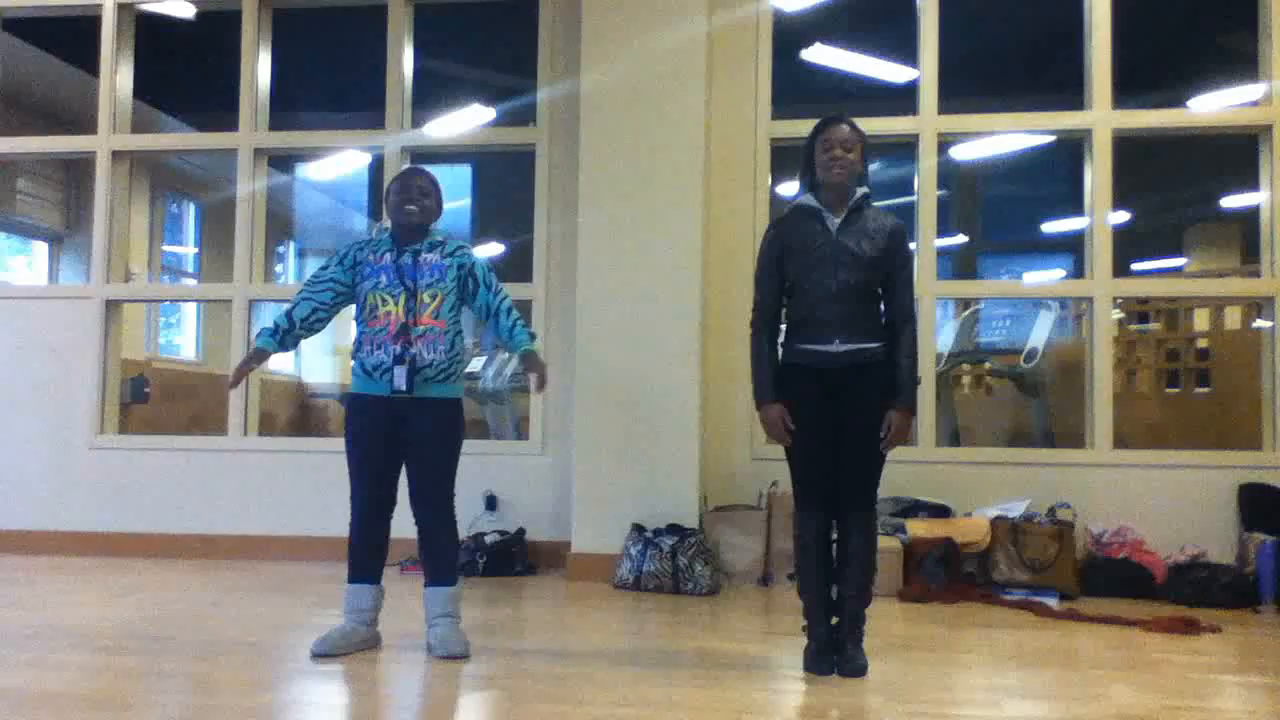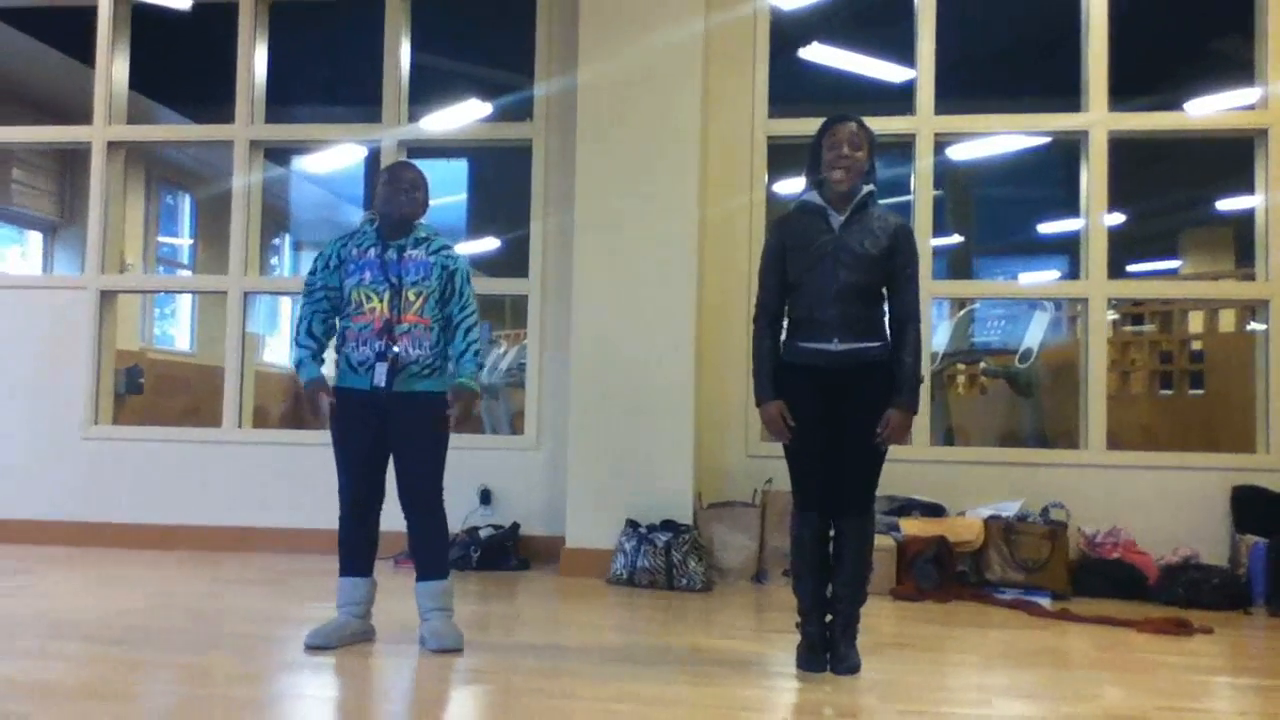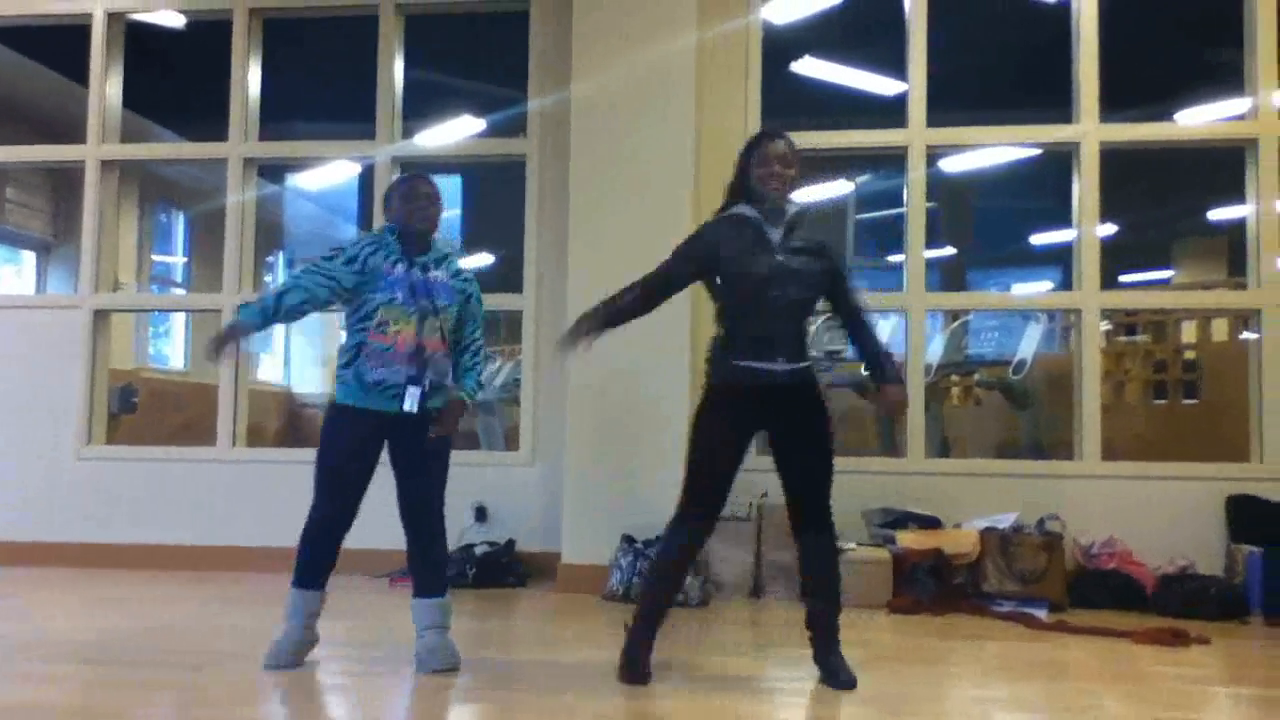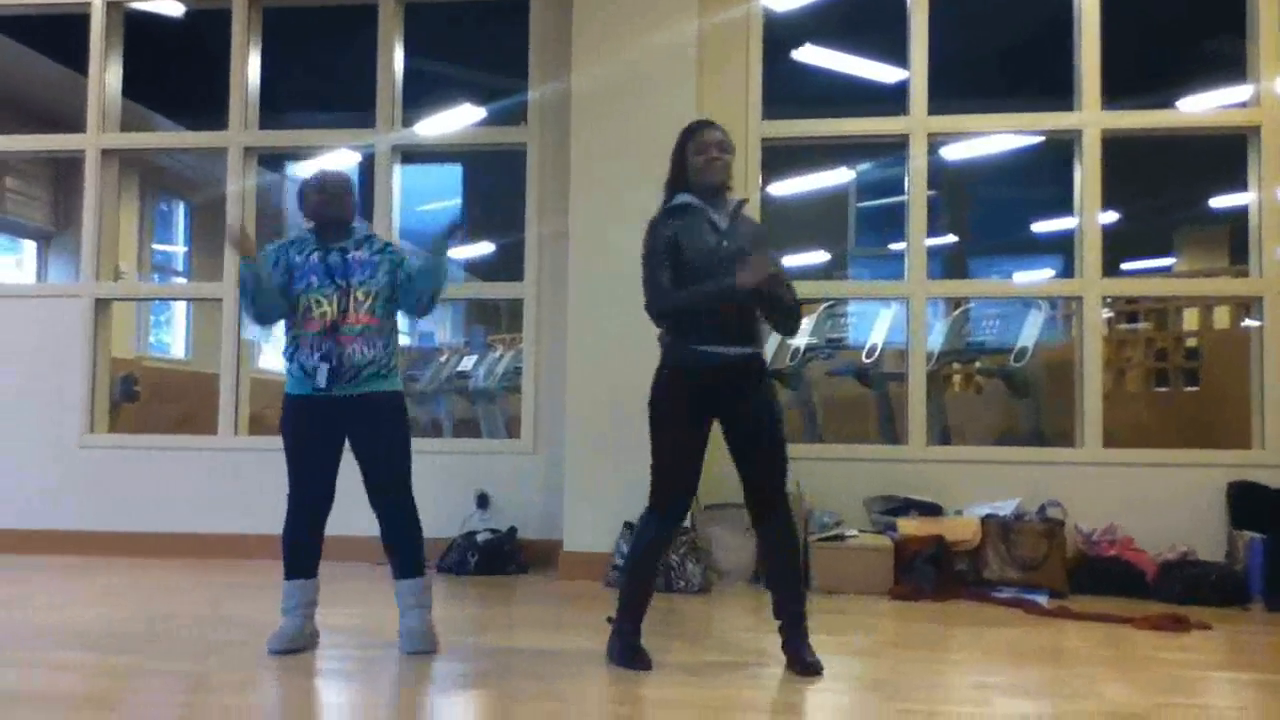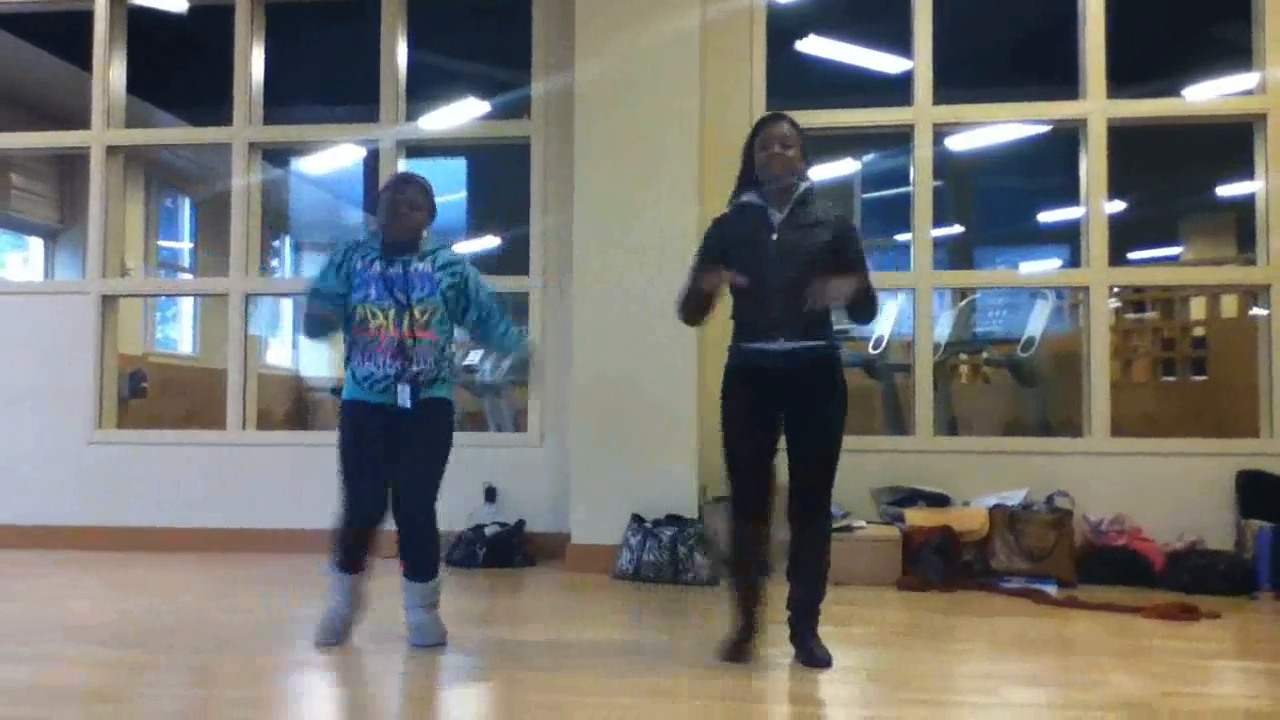
dt=1s
person 1, frame 1
left shoulder: (886, 230)
right shoulder: (785, 230)
left elbow: (902, 320)
right elbow: (765, 320)
left wrist: (904, 400)
right wrist: (766, 396)
left hip: (867, 379)
right hip: (804, 379)
left knee: (858, 508)
right knee: (812, 507)
left ankle: (850, 635)
right ankle: (819, 633)
person 1, frame 2
left shoulder: (892, 230)
right shoulder: (789, 227)
left elbow: (906, 320)
right elbow: (767, 316)
left wrist: (905, 398)
right wrist: (766, 392)
left hip: (867, 378)
right hip: (803, 377)
left knee: (854, 506)
right knee: (810, 505)
left ankle: (844, 633)
right ankle: (811, 630)
person 1, frame 3
left shoulder: (814, 249)
right shoulder: (720, 237)
left elbow: (853, 321)
right elbow: (653, 290)
left wrist: (887, 375)
right wrist: (600, 317)
left hip: (796, 391)
right hip: (733, 389)
left knee: (815, 521)
right knee: (696, 518)
left ankle: (826, 646)
right ankle: (639, 641)
person 1, frame 4
left shoulder: (754, 230)
right shoulder: (669, 227)
left elbow: (790, 320)
right elbow: (660, 306)
left wrist: (770, 284)
right wrist: (733, 284)
left hip: (747, 377)
right hip: (686, 376)
left knee: (771, 504)
right knee: (668, 505)
left ankle: (795, 636)
right ankle: (625, 630)
person 1, frame 5
left shoulder: (832, 224)
right shoulder: (728, 227)
left elbow: (867, 309)
right elbow: (689, 312)
left wrist: (852, 288)
right wrist: (703, 286)
left hip: (815, 373)
right hip: (749, 373)
left knee: (811, 503)
right knee: (749, 499)
left ankle: (805, 628)
right ankle: (747, 621)
person 2, frame 1
left shoulder: (460, 260)
right shoulder: (359, 256)
left elbow: (496, 304)
right elbow: (315, 301)
left wrist: (526, 348)
right wrist: (268, 342)
left hip: (437, 401)
right hip: (371, 400)
left knee: (435, 508)
right knee: (368, 508)
left ankle: (444, 621)
right ankle: (360, 620)
person 2, frame 2
left shoulder: (444, 257)
right shoulder: (343, 251)
left elbow: (464, 321)
right elbow: (316, 310)
left wrist: (465, 379)
right wrist: (309, 369)
left hip: (422, 396)
right hip: (355, 394)
left knee: (423, 501)
right knee: (357, 501)
left ankle: (436, 614)
right ankle: (353, 613)
person 2, frame 3
left shoulder: (458, 277)
right shoulder: (364, 257)
left elbow: (472, 346)
right elbow: (306, 287)
left wrist: (462, 395)
right wrist: (250, 317)
left hip: (426, 414)
right hip: (356, 408)
left knee: (425, 520)
right knee: (330, 514)
left ankle: (433, 632)
right ankle: (299, 627)
person 2, frame 4
left shoulder: (383, 254)
right shoulder: (287, 255)
left elbow: (420, 301)
right elbow: (264, 310)
left wrist: (436, 256)
right wrist: (248, 265)
left hip: (377, 394)
right hip: (309, 396)
left knee: (394, 500)
right knee: (307, 504)
left ankle: (415, 615)
right ankle: (299, 618)
person 2, frame 5
left shoulder: (451, 266)
right shoulder: (350, 260)
left elbow: (487, 318)
right elbow: (317, 313)
left wrist: (517, 344)
right wrist: (320, 314)
left hip: (428, 403)
right hip: (366, 403)
left knee: (415, 504)
right knee: (364, 503)
left ankle: (422, 608)
right ankle: (345, 599)
